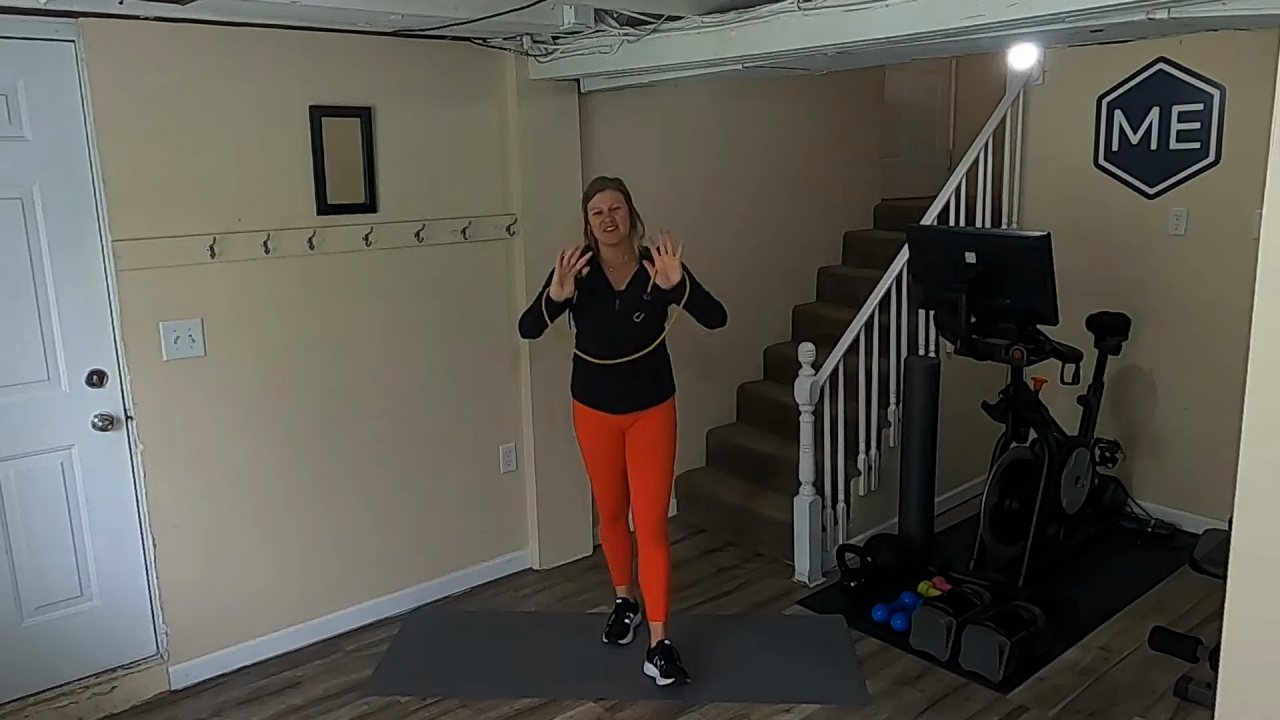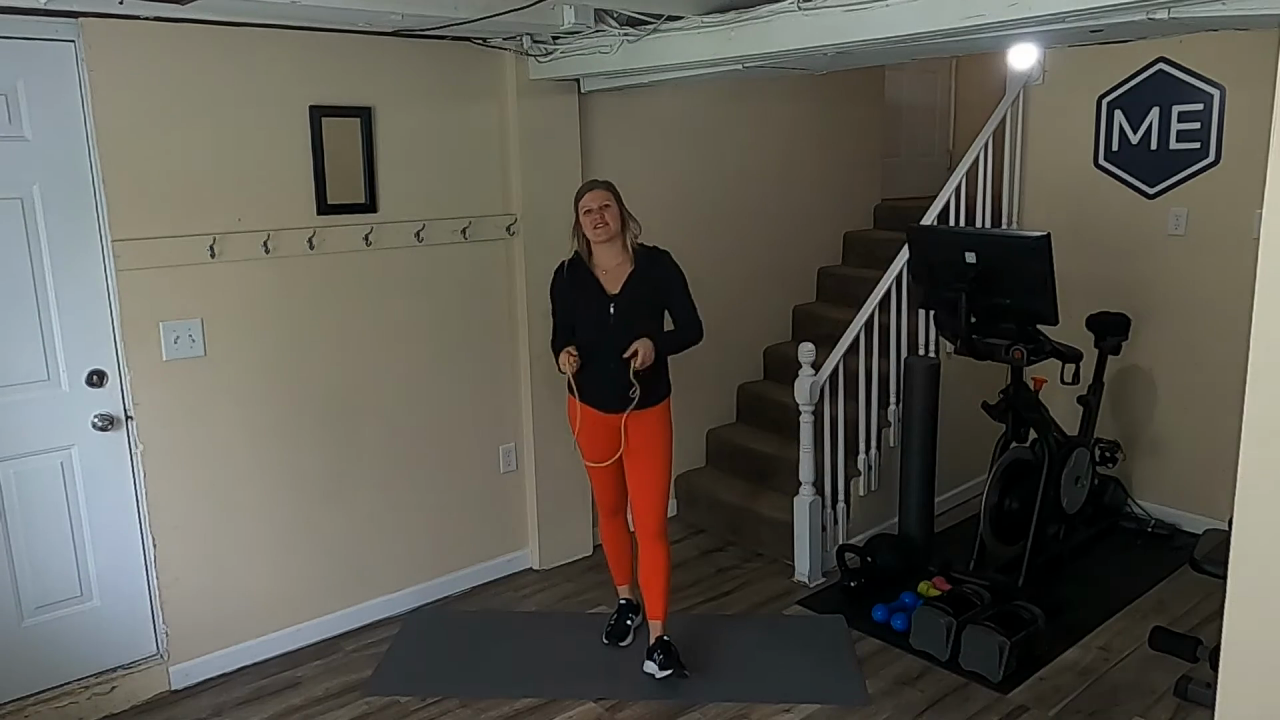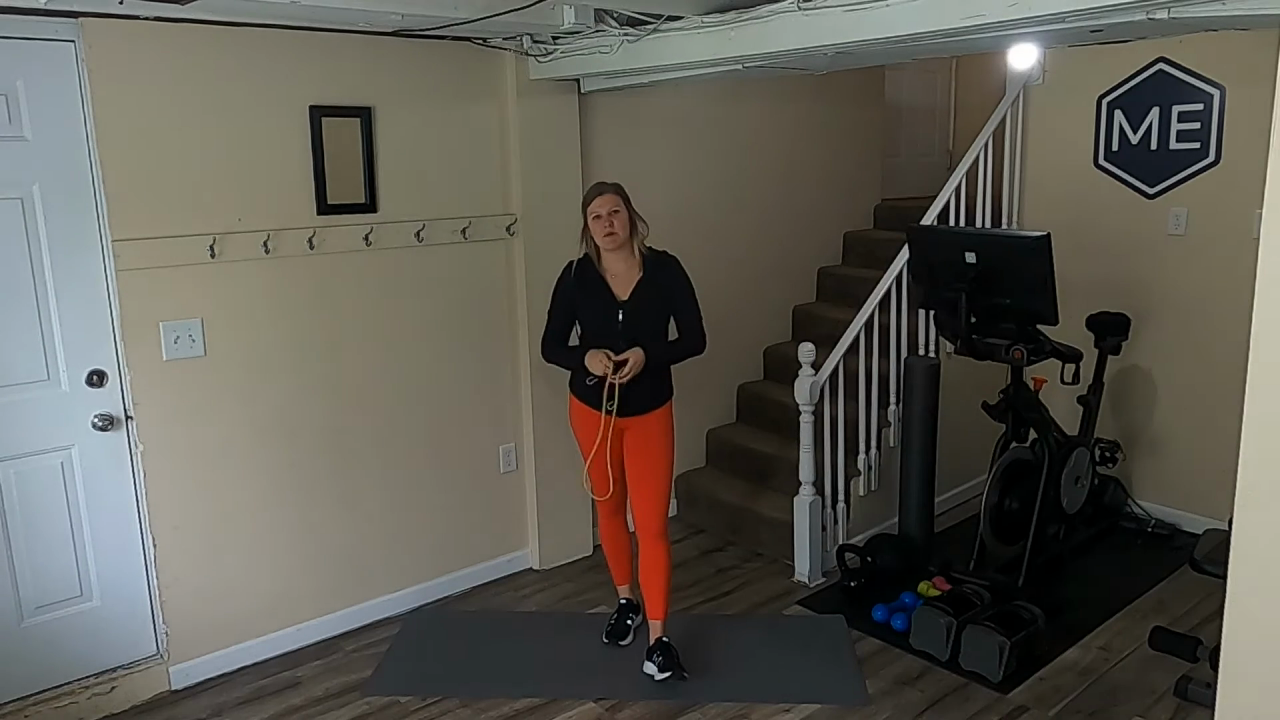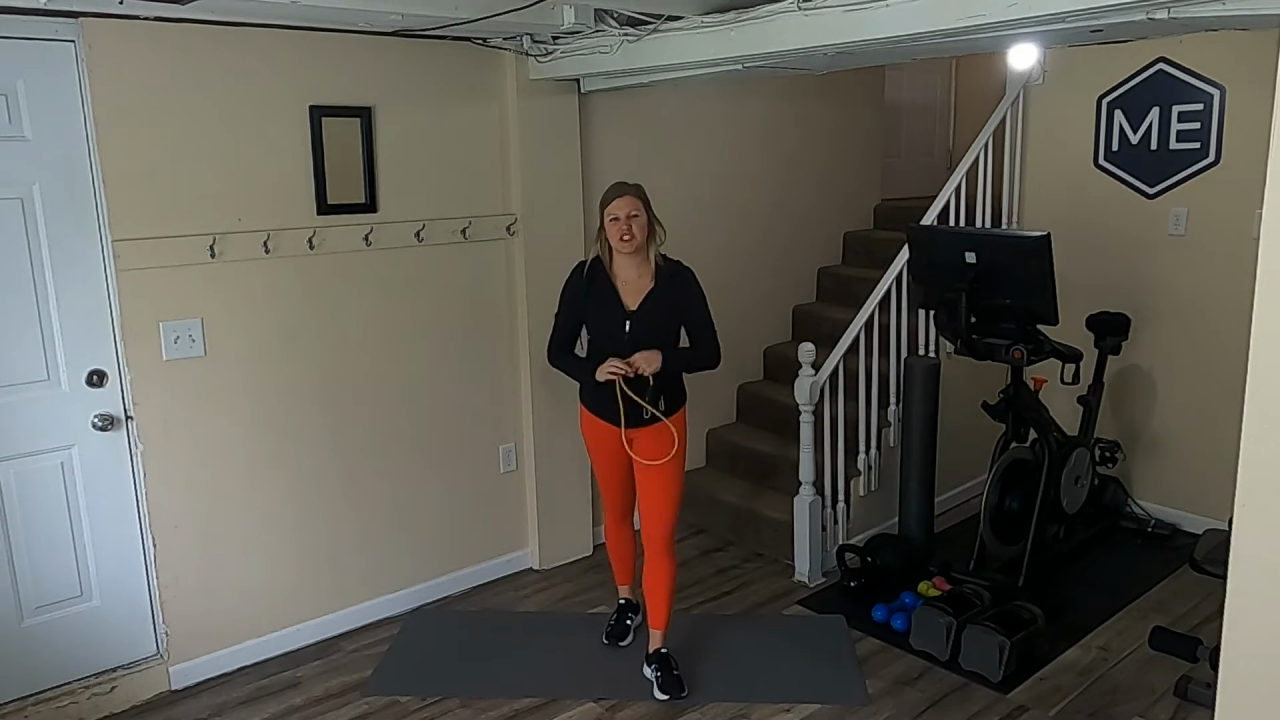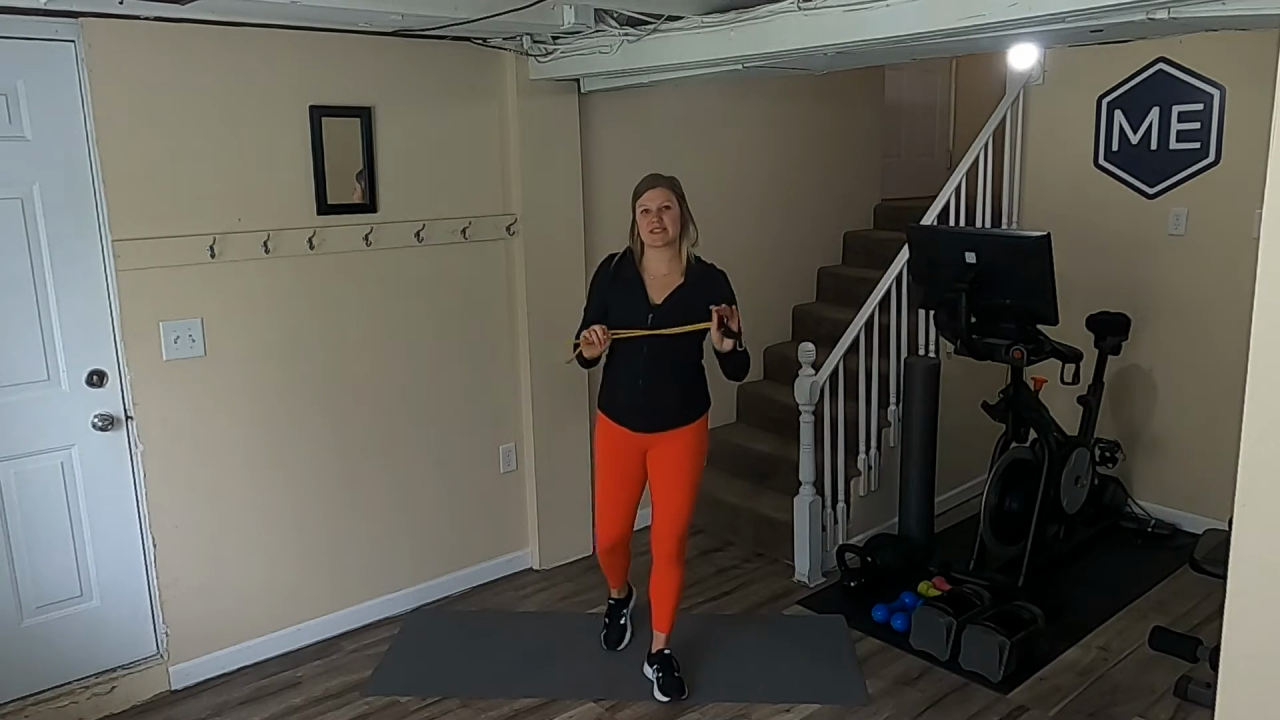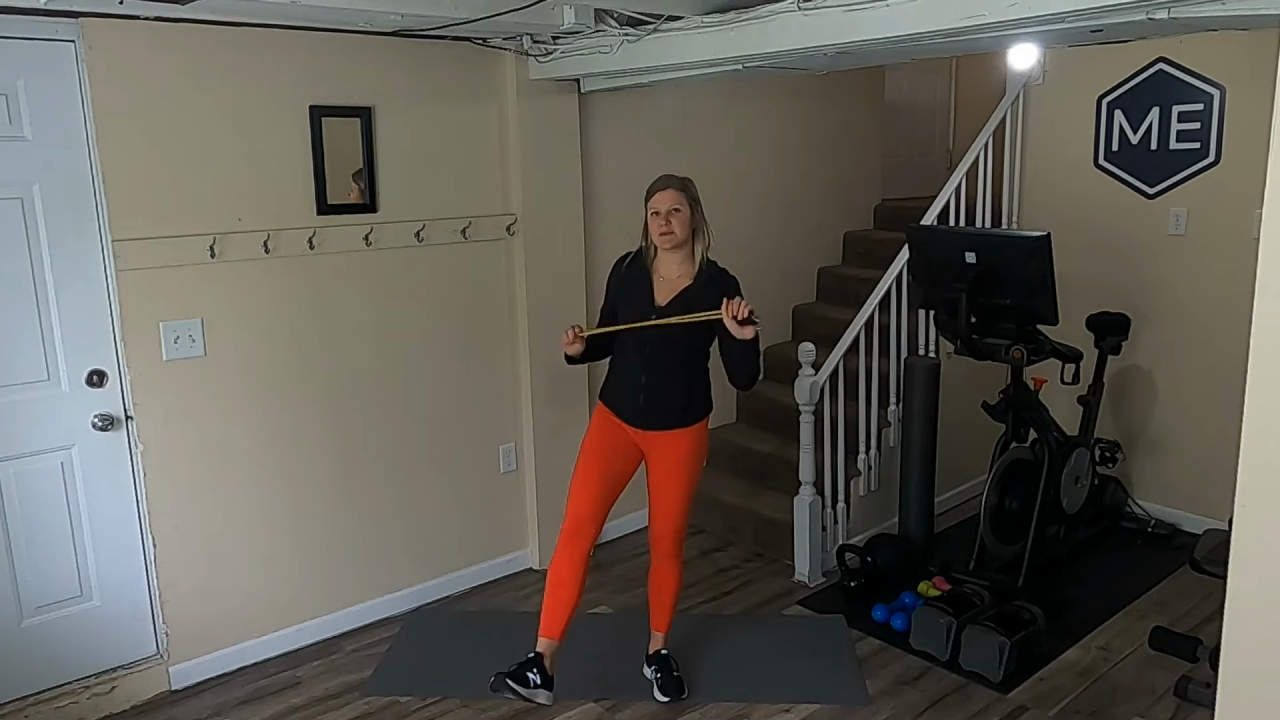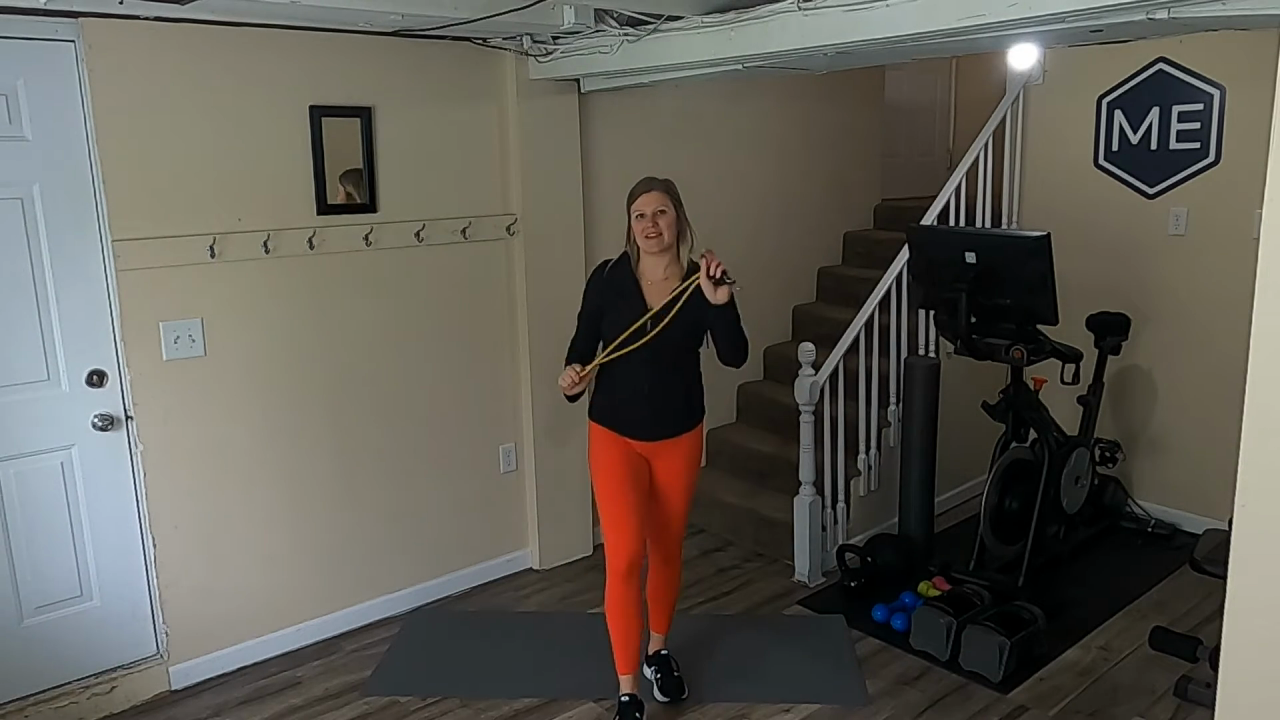
dt=0.5s
person 1, frame 1
left shoulder: (659, 263)
right shoulder: (577, 267)
left elbow: (717, 319)
right elbow: (528, 329)
left wrist: (677, 285)
right wrist: (555, 296)
left hip: (652, 410)
right hip: (594, 410)
left knee: (652, 524)
right knee: (612, 513)
left ankle: (660, 645)
right ankle: (624, 601)
person 1, frame 2
left shoulder: (657, 265)
right shoulder: (568, 276)
left elbow: (691, 330)
right elbow: (562, 338)
left wrist: (655, 344)
right wrist: (564, 355)
left hip: (647, 409)
right hip: (590, 408)
left knee: (650, 522)
right knee: (610, 509)
left ankle: (658, 640)
right ankle: (626, 602)
person 1, frame 3
left shoulder: (664, 269)
right shoulder: (575, 277)
left elbow: (694, 339)
right elbow: (550, 347)
left wrist: (647, 354)
right wrist: (586, 357)
left hip: (650, 410)
right hip: (592, 408)
left knee: (652, 524)
right knee: (610, 508)
left ankle: (658, 642)
right ankle: (626, 602)
person 1, frame 4
left shoulder: (678, 280)
right shoulder: (584, 279)
left elbow: (709, 353)
right elbow: (557, 350)
left wrist: (665, 357)
right wrist: (592, 370)
left hip: (662, 420)
right hip: (602, 417)
left knee: (659, 536)
right knee: (617, 514)
left ankle: (658, 652)
right ankle: (627, 601)
person 1, frame 5
left shoulder: (709, 281)
right shoulder: (612, 272)
left elbow: (737, 372)
right elbow: (589, 349)
left wrist: (727, 344)
right wrist: (588, 350)
left hip: (681, 430)
right hip: (617, 424)
left knee: (669, 545)
right knee: (610, 534)
left ankle: (660, 652)
right ankle: (621, 596)
person 1, frame 6
left shoulder: (718, 285)
right shoulder: (626, 270)
left elbow: (744, 380)
left wrist: (744, 337)
right wrist: (578, 349)
left hip: (681, 431)
right hip: (614, 418)
left knee: (667, 543)
right knee: (577, 526)
left ankle: (657, 652)
right ankle: (542, 661)
person 1, frame 7
left shoulder: (700, 279)
right shoulder: (607, 278)
left elbow: (735, 356)
right elbow: (583, 345)
left wrist: (722, 301)
right wrist: (573, 375)
left hip: (680, 437)
right hip: (614, 435)
left knee: (667, 551)
right knee: (625, 557)
left ankle: (657, 652)
